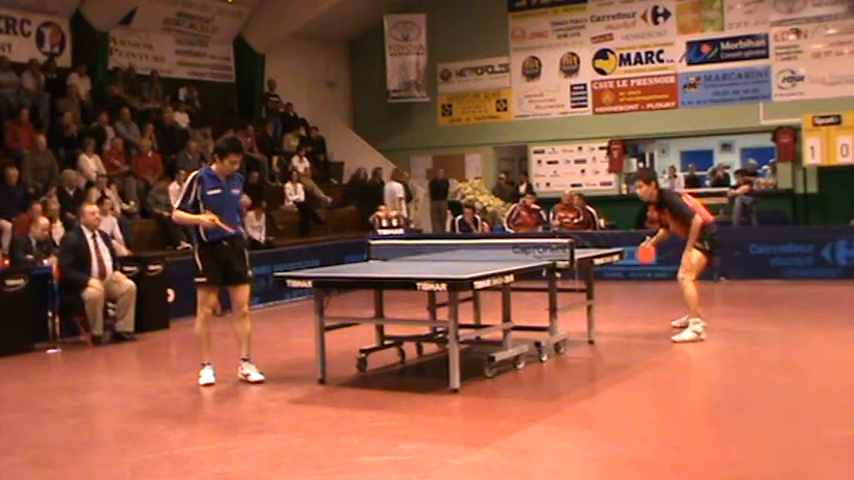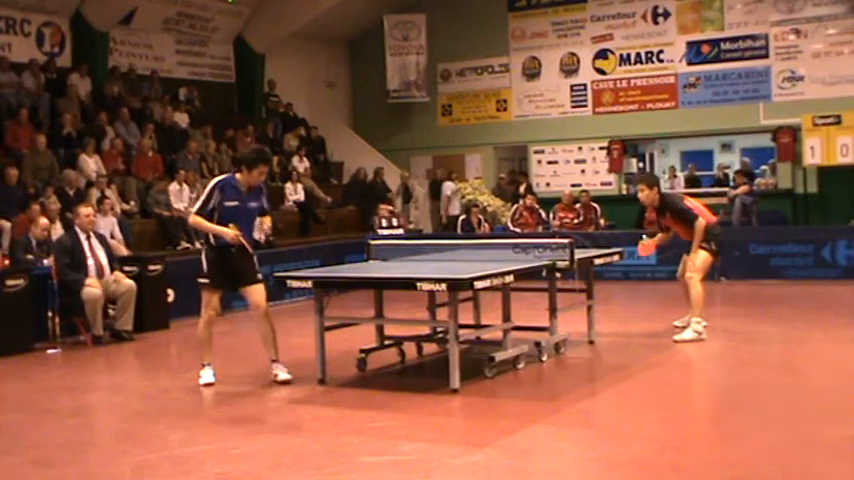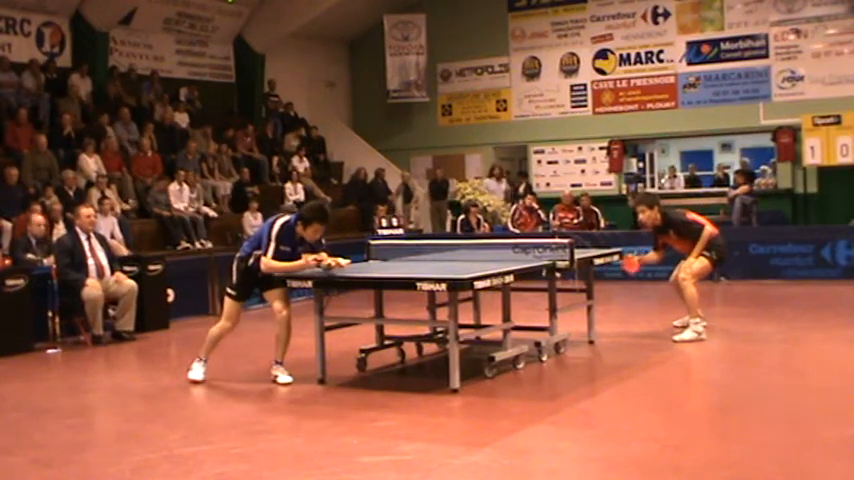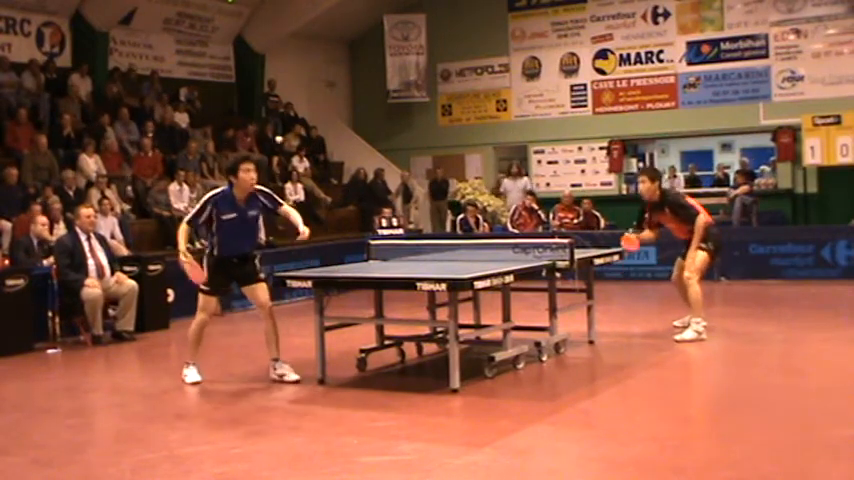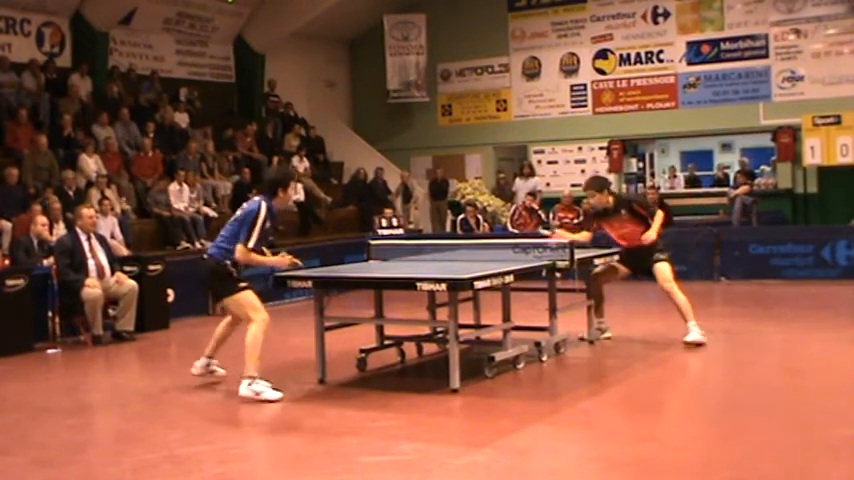
dt=1s
person 1, frame 1
left shoulder: (237, 180)
right shoulder: (198, 179)
right elbow: (177, 214)
left wrist: (243, 208)
right wrist: (200, 219)
left hip: (235, 248)
right hip: (209, 250)
left knee: (242, 309)
right knee: (205, 311)
left ankle: (245, 363)
right ankle: (206, 366)
person 1, frame 2
left shoulder: (260, 190)
right shoulder: (220, 185)
left elbow: (264, 215)
right elbow: (194, 218)
left wrist: (266, 223)
right wrist: (221, 231)
left hip: (243, 254)
right hip: (217, 253)
left knee: (262, 308)
right knee: (209, 313)
left ankle: (275, 364)
right ankle: (206, 367)
person 1, frame 3
left shoulder: (313, 231)
right shoulder: (279, 226)
left elbow: (320, 255)
right elbow: (266, 265)
left wrist: (332, 261)
right wrist: (301, 264)
left hip: (274, 271)
right hip: (248, 266)
left knee: (283, 313)
right knee: (228, 323)
left ankle: (278, 367)
right ankle: (200, 361)
person 1, frame 4
left shoulder: (261, 195)
right shoulder: (216, 198)
left elbow: (289, 211)
right elbow: (186, 224)
left wrist: (302, 227)
right wrist: (183, 249)
left hip: (247, 259)
right hip: (219, 260)
left knee: (267, 309)
right knee: (204, 315)
left ankle: (277, 365)
right ankle: (190, 365)
person 1, frame 5
left shoulder: (258, 203)
right shoulder: (261, 210)
right elbow: (241, 253)
left wrist: (262, 252)
right wrist: (273, 261)
left hip: (219, 264)
right hip: (221, 267)
left knee: (238, 315)
right knee: (259, 319)
left ankle: (206, 362)
right ankle: (251, 381)
person 2, frame 1
left shoulder: (669, 198)
right shoulder: (657, 202)
left elbow: (696, 220)
right elbow: (667, 228)
left wrist: (688, 250)
right wrist: (652, 242)
left hip: (705, 235)
right hip: (695, 237)
left knee: (685, 277)
right knee: (683, 276)
left ankle: (696, 328)
right ankle: (694, 316)
person 2, frame 2
left shoulder: (672, 202)
right shoulder: (658, 208)
left elbow: (700, 222)
right elbow: (666, 233)
left wrist: (693, 252)
right wrist: (652, 242)
left hip: (709, 236)
right hip: (697, 238)
left knee: (692, 275)
right knee: (683, 276)
left ankle: (697, 327)
right ankle: (697, 315)
person 2, frame 3
left shoulder: (675, 219)
right shoulder: (657, 227)
left elbow: (707, 230)
right elbow: (658, 254)
left wrist: (692, 257)
right wrist: (640, 259)
left hip: (712, 247)
right hip: (697, 250)
left knee: (685, 277)
right knee: (676, 280)
left ankle: (697, 328)
right ankle: (696, 316)
person 2, frame 4
left shoulder: (673, 199)
right shoulder: (652, 206)
left elbow: (702, 218)
right elbow: (653, 232)
left wrist: (693, 249)
right wrist: (637, 237)
left hip: (706, 237)
right hip: (691, 239)
left knee: (689, 276)
right knee: (677, 279)
left ankle: (697, 327)
right ankle: (696, 316)
person 2, frame 5
left shoulder: (629, 201)
right shoulder: (597, 213)
left elbow: (658, 213)
right elbow: (587, 236)
left wrist: (654, 230)
right wrist: (567, 235)
left hip: (653, 248)
right hip: (631, 252)
left knee: (667, 285)
right knee: (595, 279)
left ankle: (694, 329)
right ankle: (601, 326)
person 3, frame 1
left shoulder: (104, 236)
right shoulder: (70, 239)
left elbow: (114, 260)
right elbow: (67, 270)
left wrist: (116, 272)
right wrist: (88, 280)
left hip: (108, 280)
right hip: (84, 285)
left knee: (129, 286)
right knee: (95, 294)
left ankle: (121, 330)
right ankle: (96, 334)
person 3, frame 2
left shoulder: (100, 237)
right shoulder: (64, 242)
left elbow: (112, 259)
right elbow: (63, 272)
left wrist: (116, 271)
right wrist: (84, 280)
left hip: (107, 280)
right hip: (83, 285)
left knee: (129, 285)
right knee: (95, 294)
left ankle: (120, 329)
right ankle: (97, 334)
person 3, frame 3
left shoulder: (100, 238)
right shoulder: (65, 242)
left elbow: (112, 260)
right elbow: (64, 271)
left wrist: (117, 271)
right wrist: (85, 280)
left hip: (108, 281)
right hip: (84, 284)
left knee: (130, 286)
right knee: (95, 294)
left ankle: (122, 329)
right ankle: (97, 334)
person 3, frame 4
left shoulder: (100, 238)
right shoulder: (65, 242)
left elbow: (112, 261)
right elbow: (63, 272)
left wrist: (117, 272)
right wrist: (84, 280)
left hip: (108, 281)
right hip: (84, 284)
left knee: (131, 286)
right knee: (95, 294)
left ankle: (122, 329)
right ankle: (97, 334)
person 3, frame 5
left shoulder: (100, 238)
right shoulder: (65, 242)
left elbow: (112, 261)
right elbow: (63, 272)
left wrist: (117, 272)
right wrist: (84, 280)
left hip: (108, 281)
right hip: (84, 285)
left knee: (131, 286)
right knee: (95, 294)
left ankle: (122, 329)
right ankle: (97, 334)
